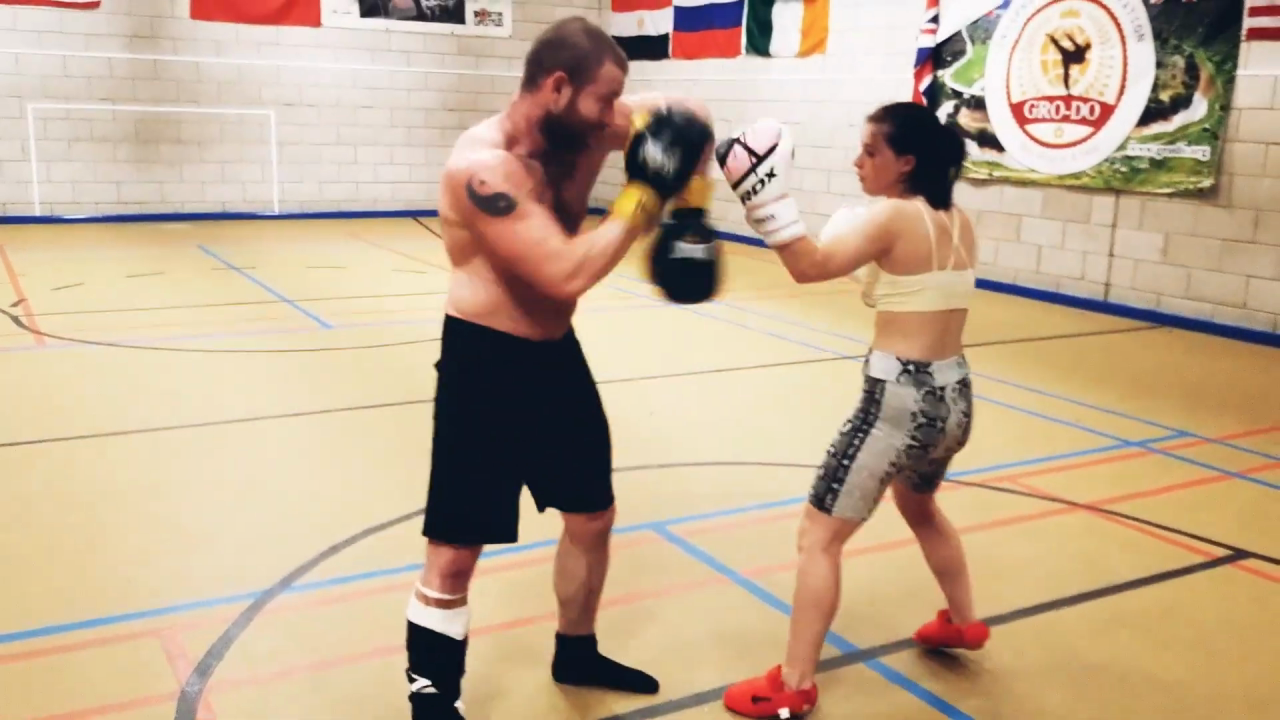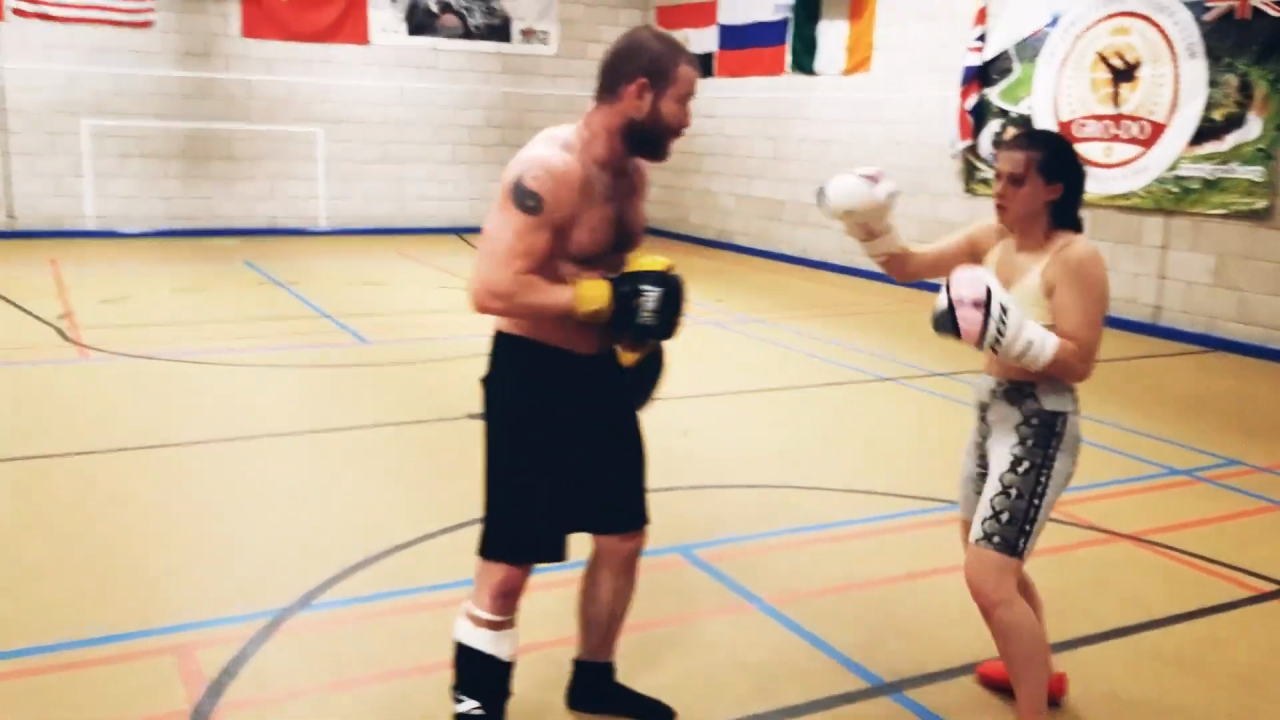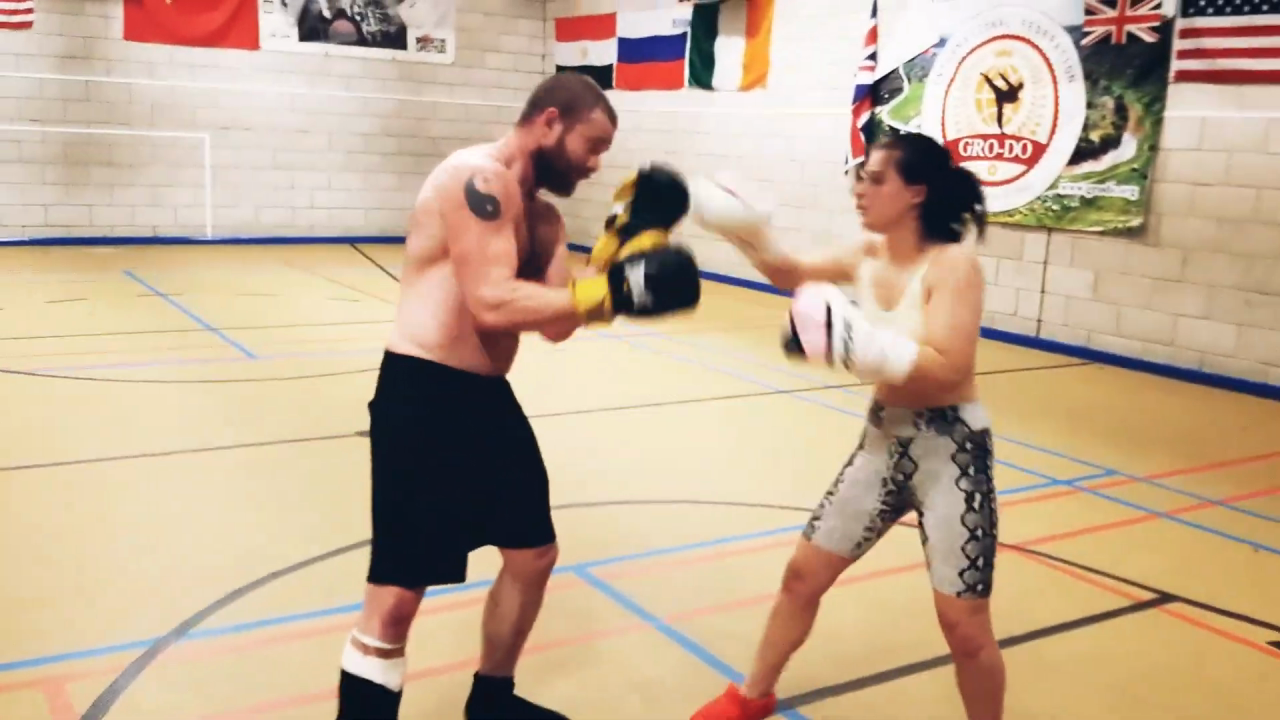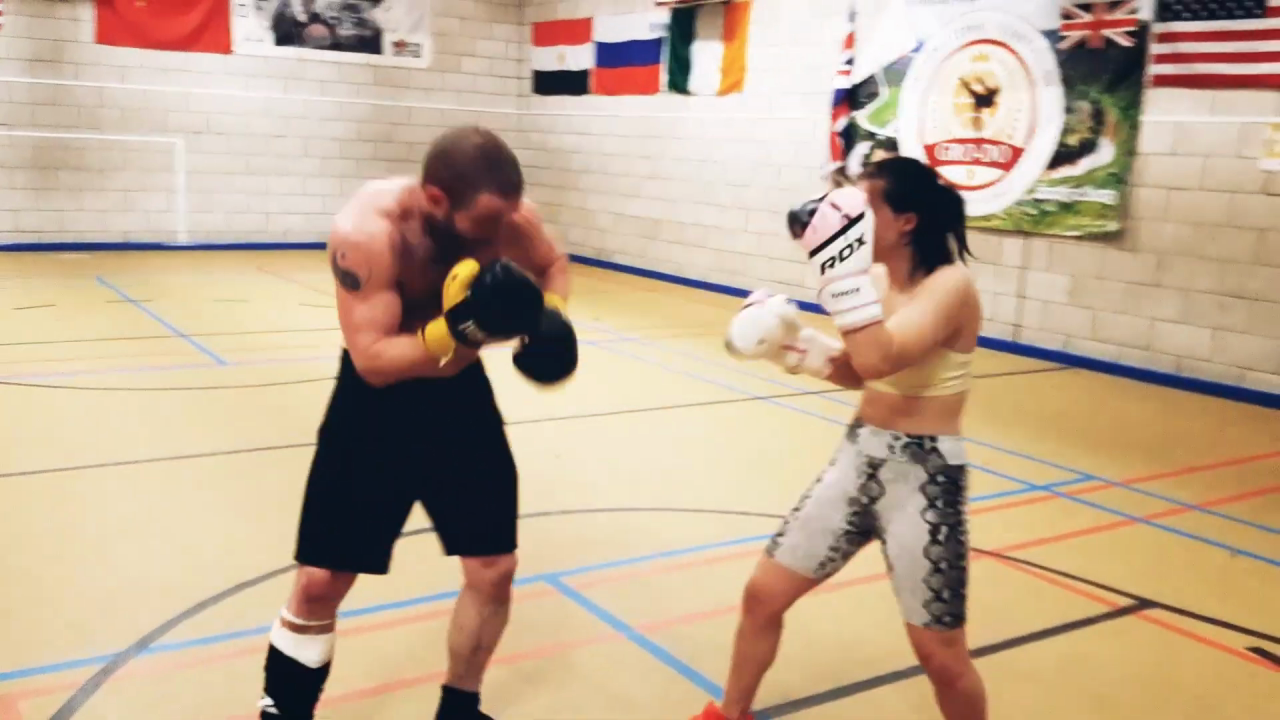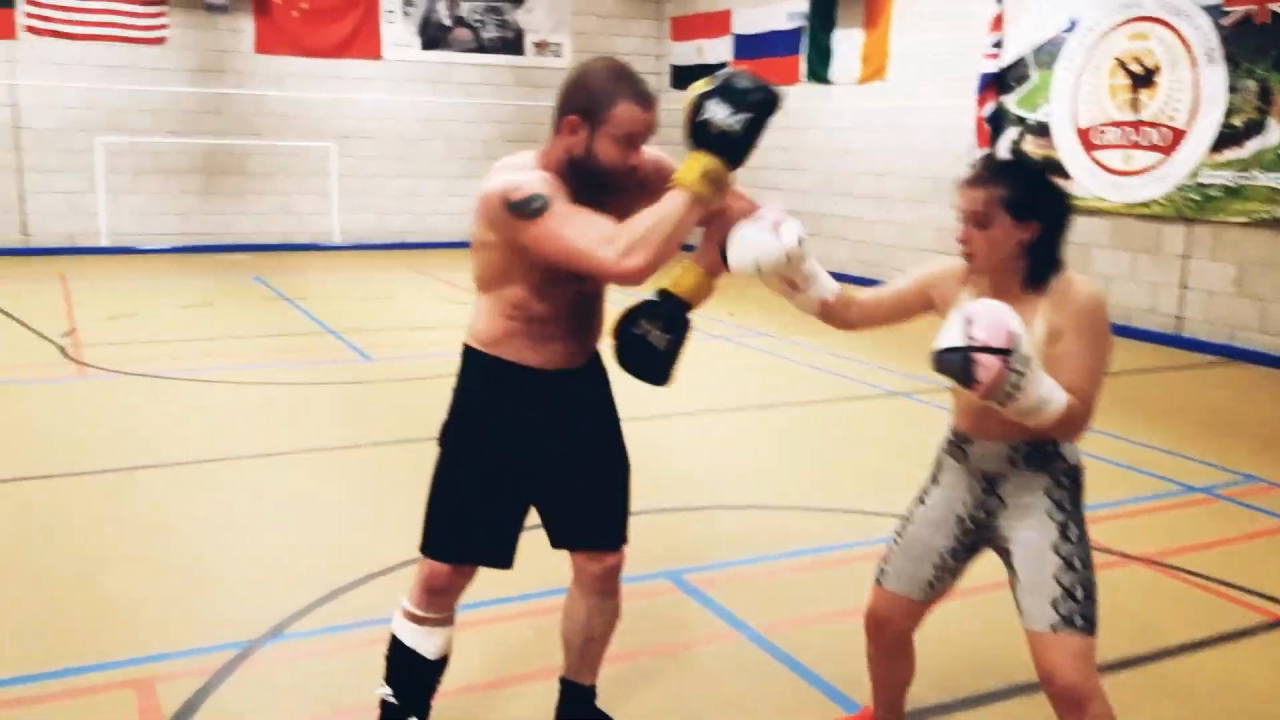
dt=0.5s
person 1, frame 1
left shoulder: (585, 132)
right shoulder: (482, 165)
left elbow: (689, 119)
right elbow: (565, 275)
left wrist: (688, 212)
right wrist: (646, 192)
left hip: (558, 354)
right hip: (485, 363)
left knee: (592, 518)
right knee: (455, 552)
left ankle: (576, 653)
person 1, frame 2
left shoulder: (633, 172)
right shoulder: (551, 168)
right elbow: (492, 289)
left wrist: (636, 316)
right wrist: (606, 298)
left hip: (598, 376)
right hip: (530, 377)
left knee: (622, 541)
right knee: (507, 570)
person 1, frame 3
left shoulder: (541, 213)
right shoulder: (480, 176)
left elbow: (554, 312)
right elbow: (492, 302)
left wrist: (622, 239)
right wrist: (612, 291)
left hip: (488, 397)
right hip: (421, 399)
left knee: (534, 556)
right knee: (396, 596)
person 1, frame 4
left shoulder: (504, 220)
right shoulder: (366, 228)
left elbow: (549, 265)
right elbow: (375, 362)
left wrist: (547, 318)
right wrist: (455, 331)
left hip: (463, 399)
right hip: (377, 405)
left knee: (493, 569)
right knee: (320, 580)
person 1, frame 5
left shoulder: (635, 172)
right shoulder: (517, 189)
left elbow: (741, 215)
right elbow: (623, 260)
left wrist: (683, 297)
right wrist: (708, 163)
left hip: (580, 389)
right hip: (498, 396)
left knee: (600, 563)
right knee: (444, 573)
person 2, frame 1
left shoulder: (894, 216)
right shoulder: (956, 221)
left elbow: (809, 267)
left wrist: (764, 191)
right wrist: (860, 249)
left hip: (899, 398)
right hip: (950, 394)
left knee: (818, 537)
right knee: (918, 505)
right ankle: (963, 620)
person 2, frame 2
left shoulder: (1077, 259)
right shoulder: (994, 237)
left elbow: (1076, 364)
right elbow: (906, 264)
left wrist: (1003, 326)
right wrist: (870, 222)
left hip: (1039, 424)
right hip: (993, 414)
left knee: (990, 579)
right knee: (991, 562)
person 2, frame 3
left shoulder: (954, 266)
right shoulder: (869, 257)
left elbow: (948, 372)
right elbow: (787, 273)
left wrist: (854, 342)
right wrist: (739, 227)
left hip: (950, 449)
right hip: (883, 440)
left knee: (964, 626)
right knee: (803, 575)
person 2, frame 4
left shoulder: (950, 288)
right shoulder: (877, 280)
left elbow: (875, 359)
left wrist: (843, 265)
right wrist: (787, 343)
left hip: (924, 478)
right hip: (857, 461)
left knee: (940, 654)
right knee: (763, 595)
person 2, frame 5
left shoulder: (1077, 301)
right shoulder: (951, 280)
left elbow: (1072, 422)
right elbow: (847, 311)
left wrist: (1015, 380)
right wrist: (790, 267)
left hip: (1038, 488)
right hip: (960, 473)
right knee: (885, 620)
